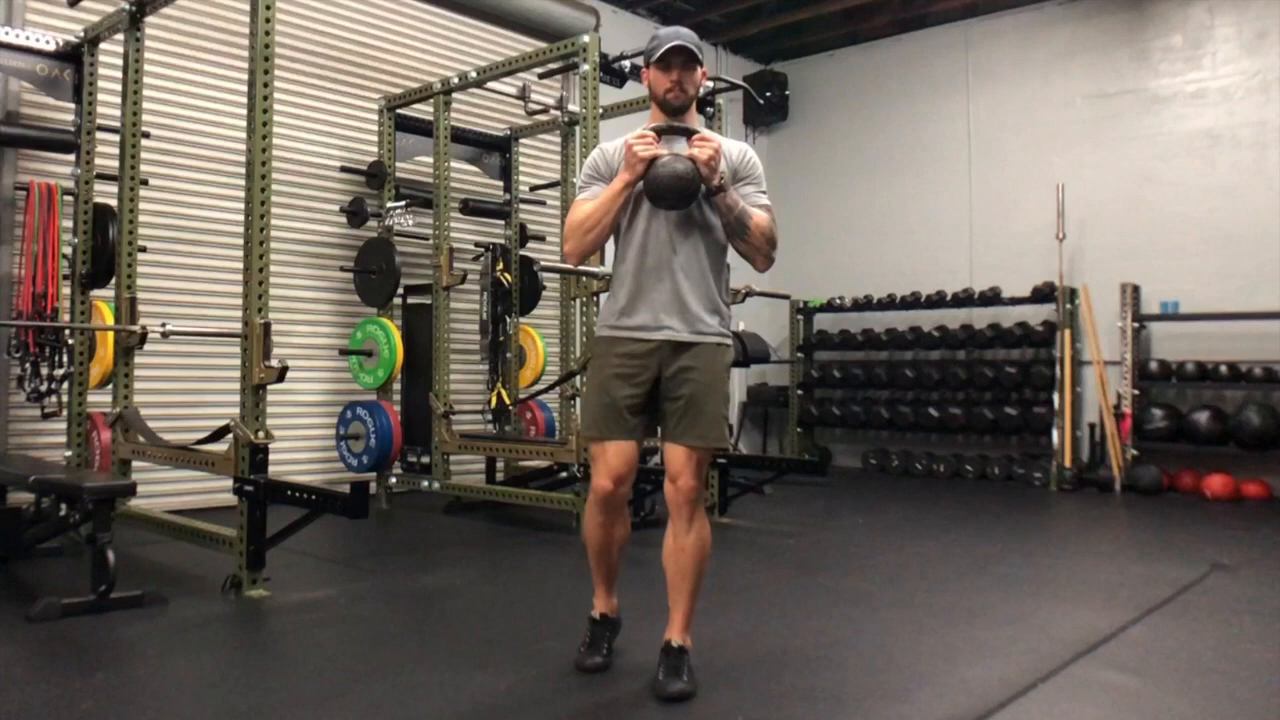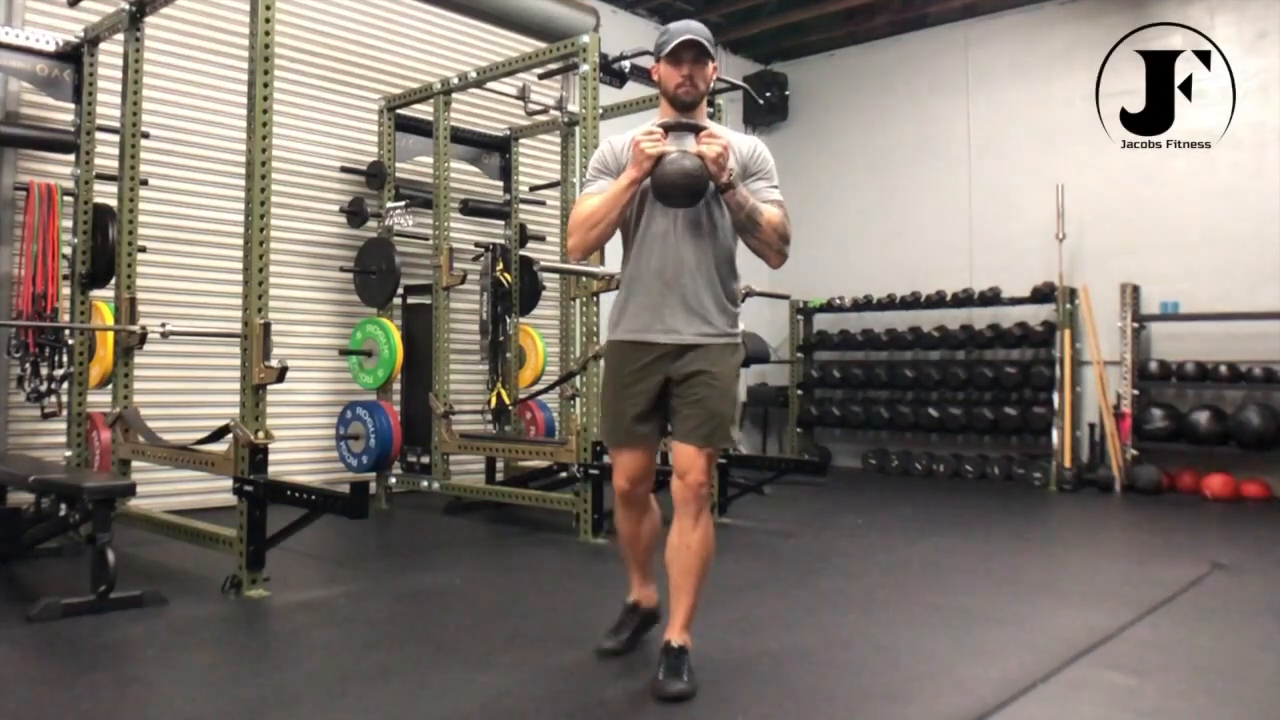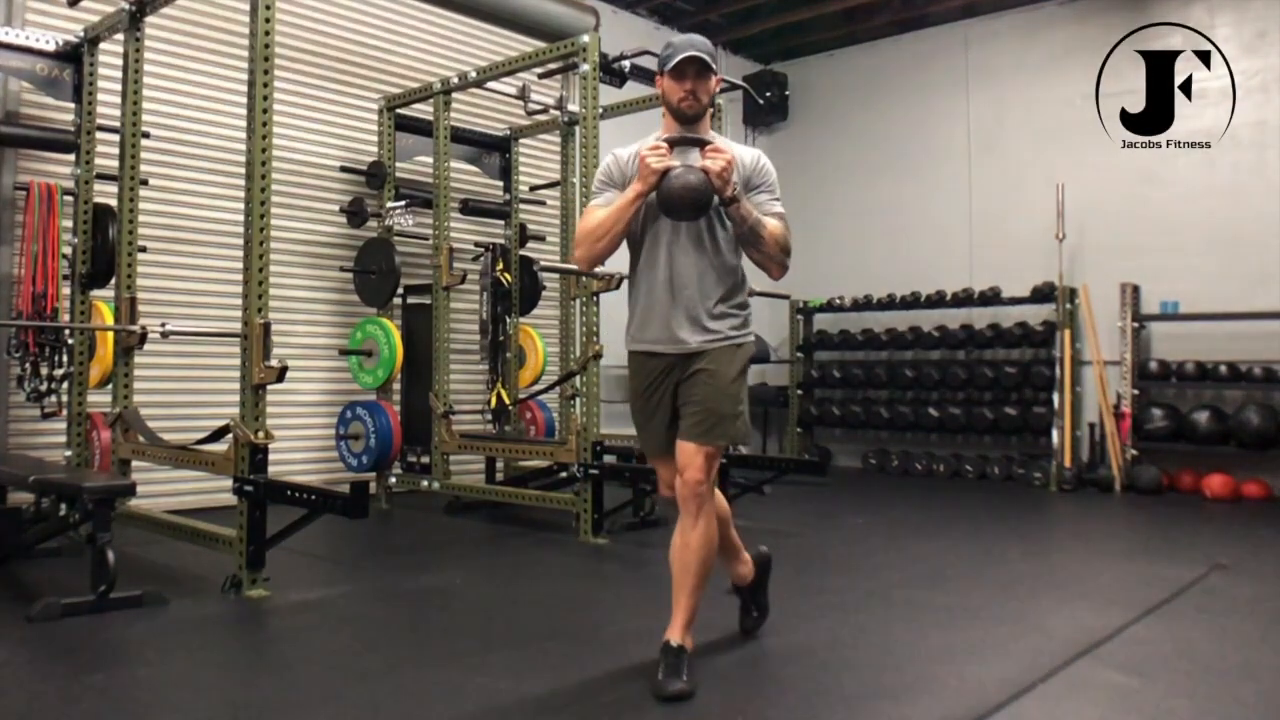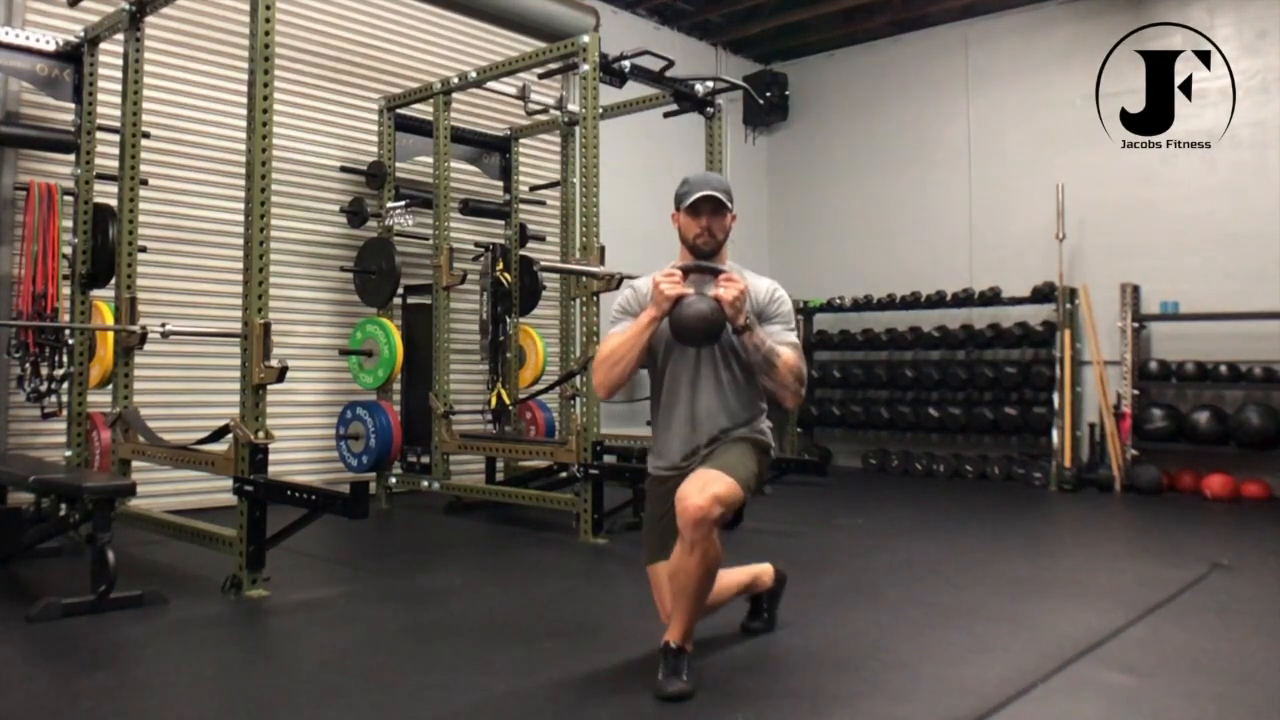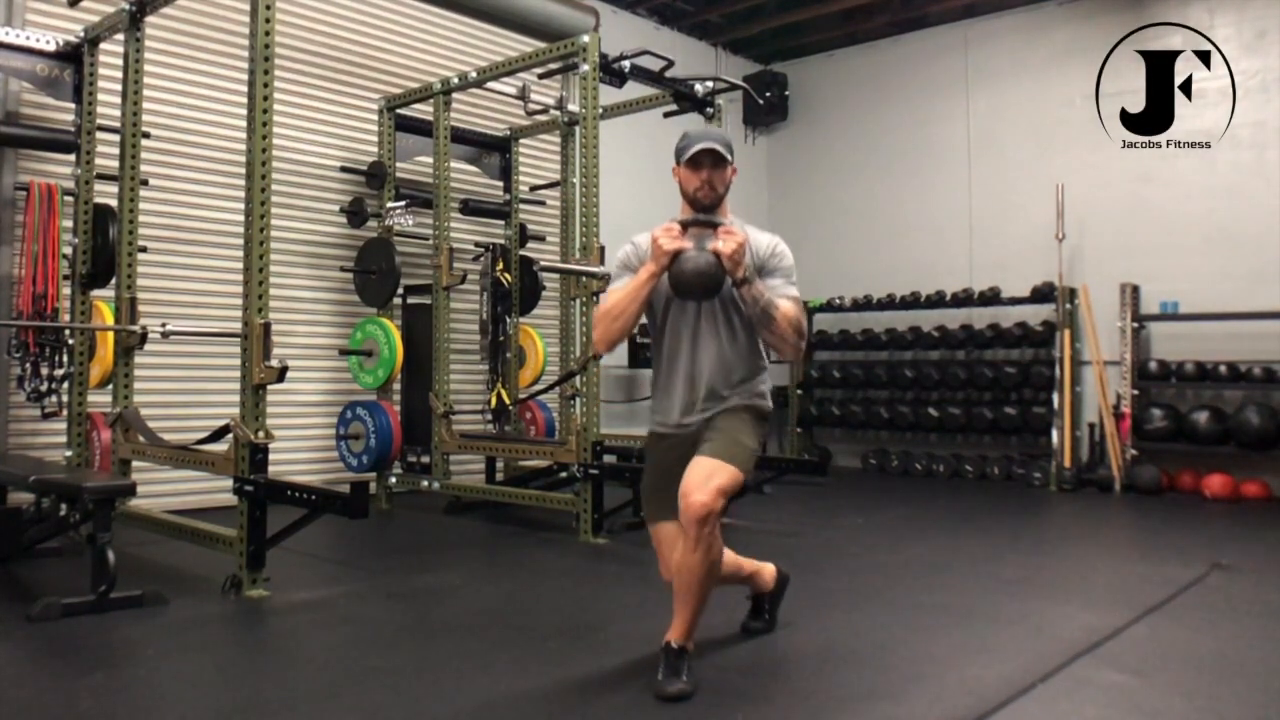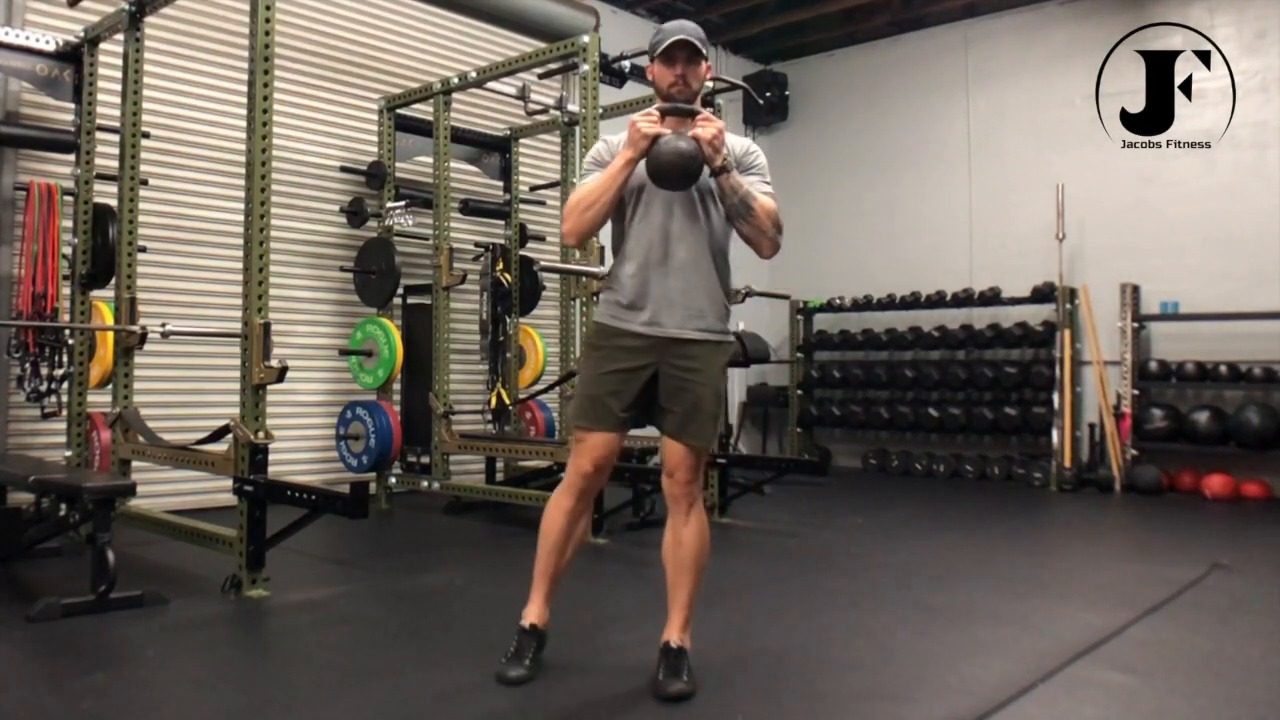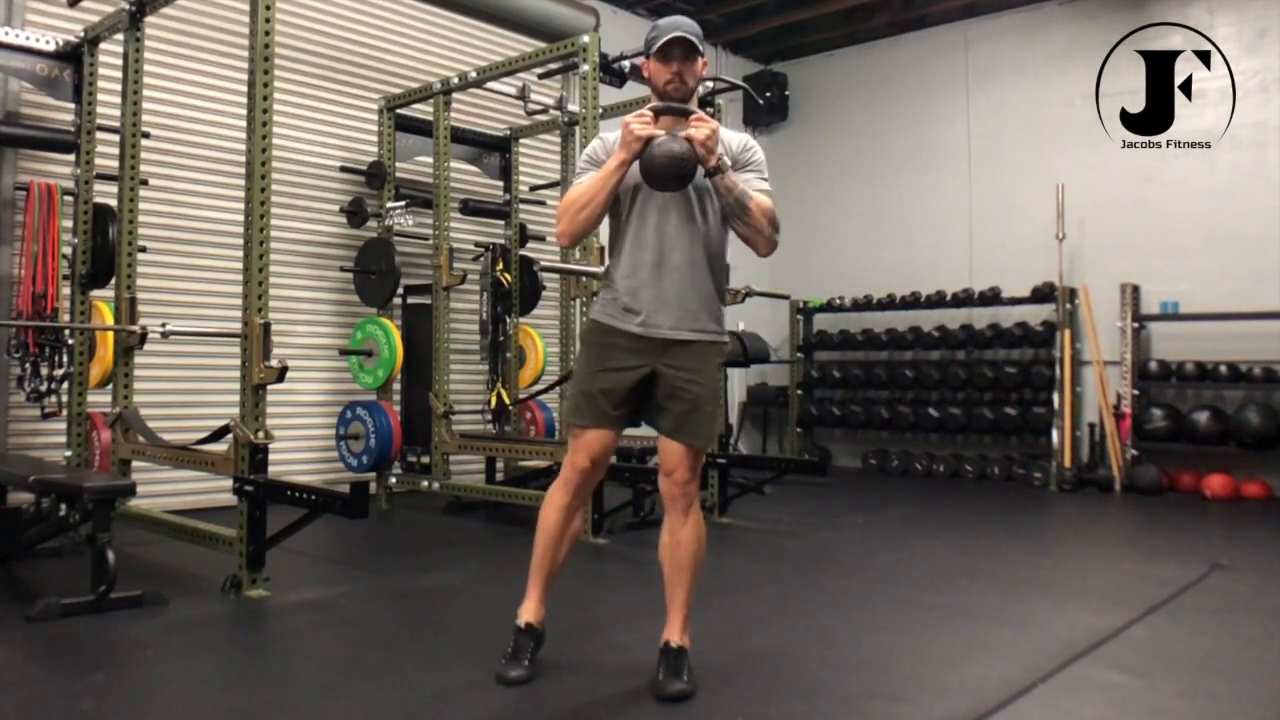
dt=0.7s
person 1, frame 1
left shoulder: (735, 156)
right shoulder: (610, 155)
left elbow: (764, 253)
right elbow: (574, 248)
left wrist: (715, 185)
right wrist: (629, 178)
left hip: (698, 342)
right hip: (623, 338)
left knee: (685, 492)
right knee: (609, 483)
left ankle: (677, 642)
right ankle: (604, 611)
person 1, frame 2
left shoulder: (745, 151)
right shoulder: (617, 150)
left elbow: (777, 250)
right elbow: (578, 243)
left wrist: (725, 181)
right wrist: (635, 172)
left hip: (707, 342)
right hip: (634, 338)
left knee: (691, 487)
right knee: (629, 484)
left ankle: (677, 641)
right ankle: (641, 599)
person 1, frame 3
left shoulder: (747, 163)
right shoulder: (624, 161)
left elbow: (778, 263)
right elbow: (585, 254)
left wrist: (730, 194)
right wrist: (641, 187)
left hip: (717, 342)
right hip: (650, 345)
left knee: (693, 484)
right knee: (679, 488)
left ankle: (677, 643)
right ankle: (747, 570)
person 1, frame 4
left shoulder: (764, 294)
right shoulder: (641, 294)
left elbow: (792, 393)
right elbow: (604, 383)
left wrist: (742, 322)
right wrist: (655, 311)
left hip: (737, 442)
right hip: (670, 460)
left knee: (696, 508)
right knee: (682, 603)
left ankle: (676, 648)
right ankle: (763, 578)
person 1, frame 5
left shoulder: (765, 248)
right shoulder: (643, 248)
left elbow: (792, 346)
right elbow: (603, 338)
left wrist: (742, 275)
right wrist: (654, 268)
left hip: (735, 410)
right hip: (669, 421)
left knee: (699, 505)
right knee: (680, 565)
left ankle: (677, 647)
right ankle: (766, 579)
person 1, frame 6
left shoulder: (739, 150)
right shoulder: (616, 145)
left elbow: (768, 242)
right elbow: (574, 230)
left wrist: (719, 165)
right wrist: (631, 154)
left hip: (697, 339)
right hip: (619, 329)
left knee: (683, 488)
right knee: (584, 472)
left ankle: (675, 642)
right ankle: (534, 621)
person 1, frame 7
left shoulder: (737, 148)
right shoulder: (610, 144)
left elbow: (766, 239)
right elbow: (568, 232)
left wrist: (714, 164)
right wrist: (624, 157)
left hip: (693, 341)
right hip: (616, 330)
left knee: (680, 488)
right knee: (579, 470)
left ankle: (675, 642)
right ankle: (529, 622)
